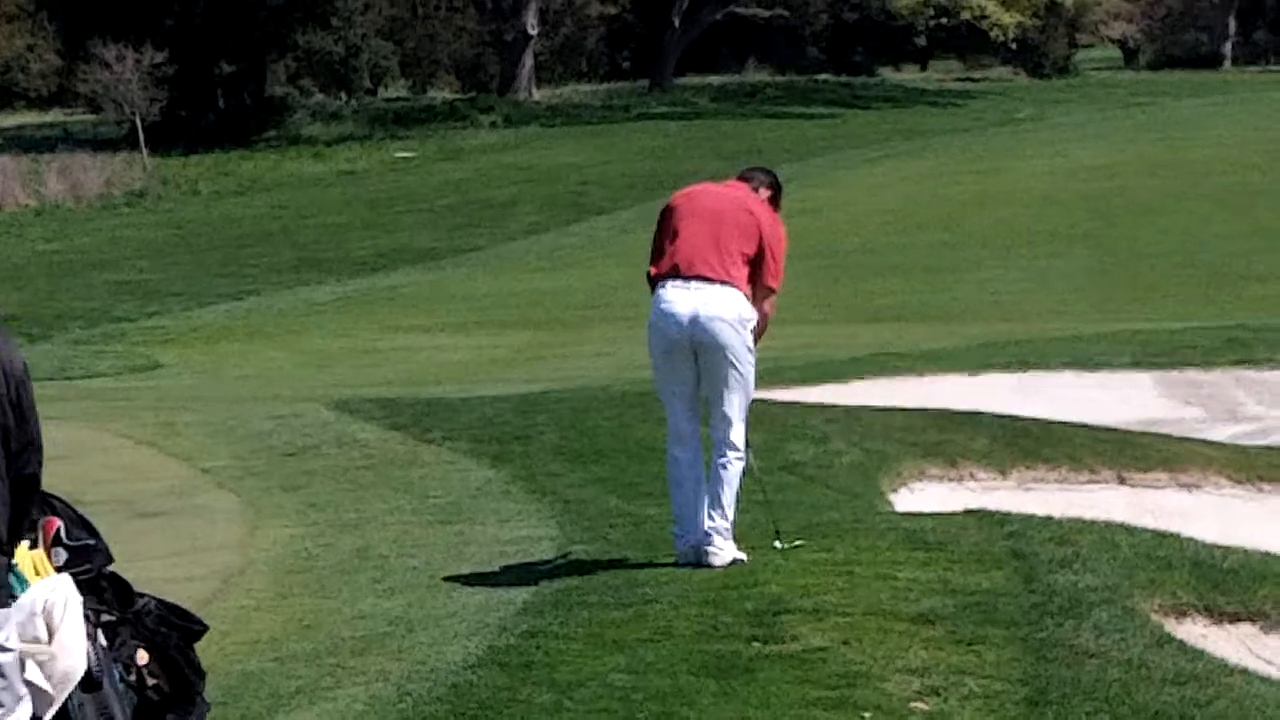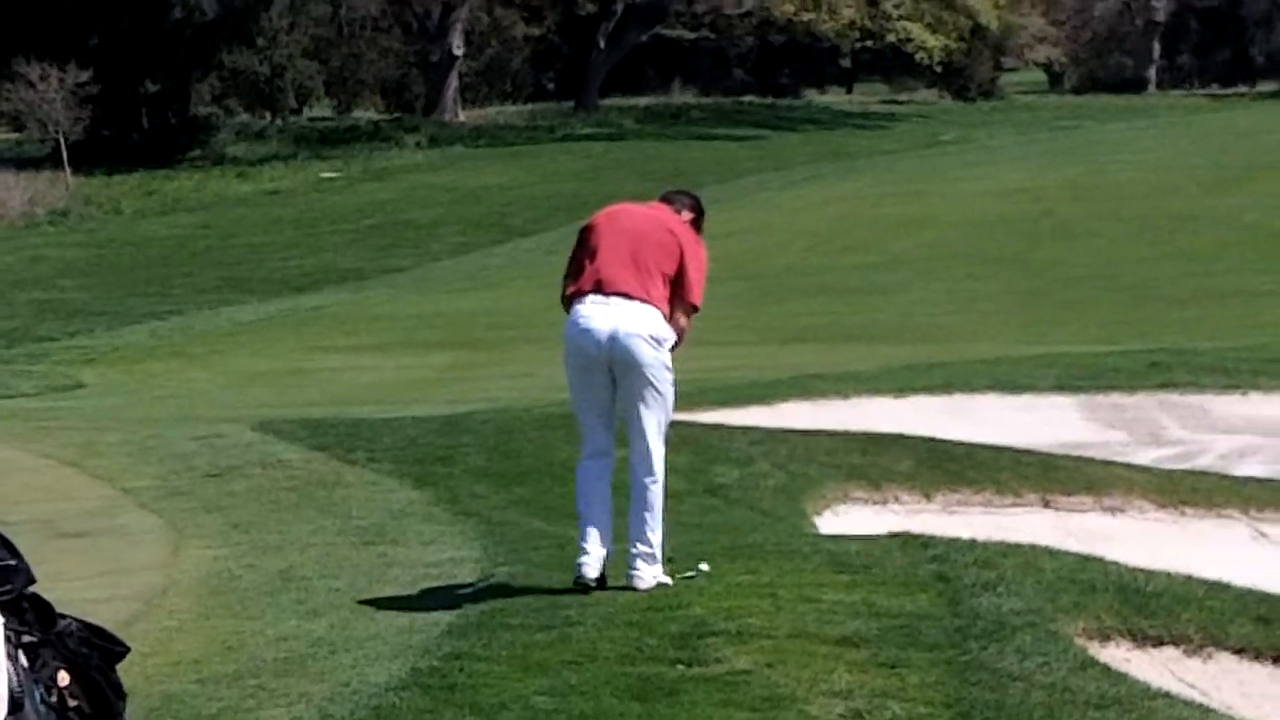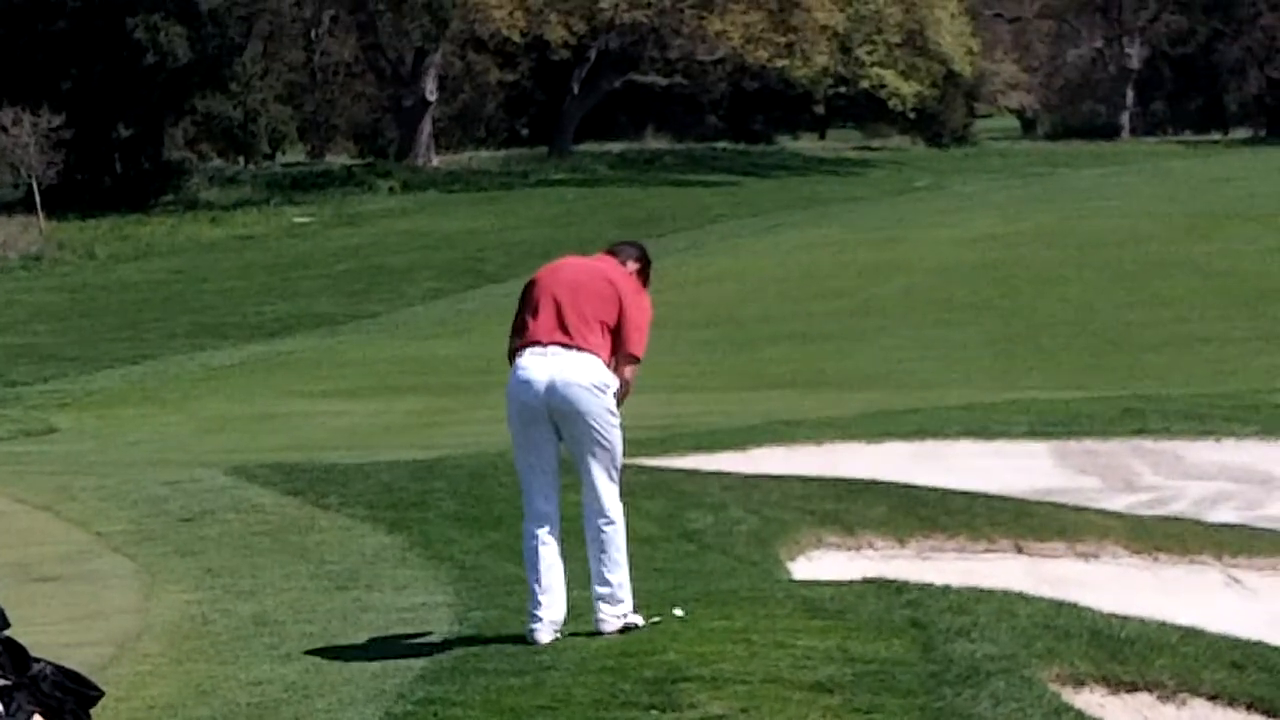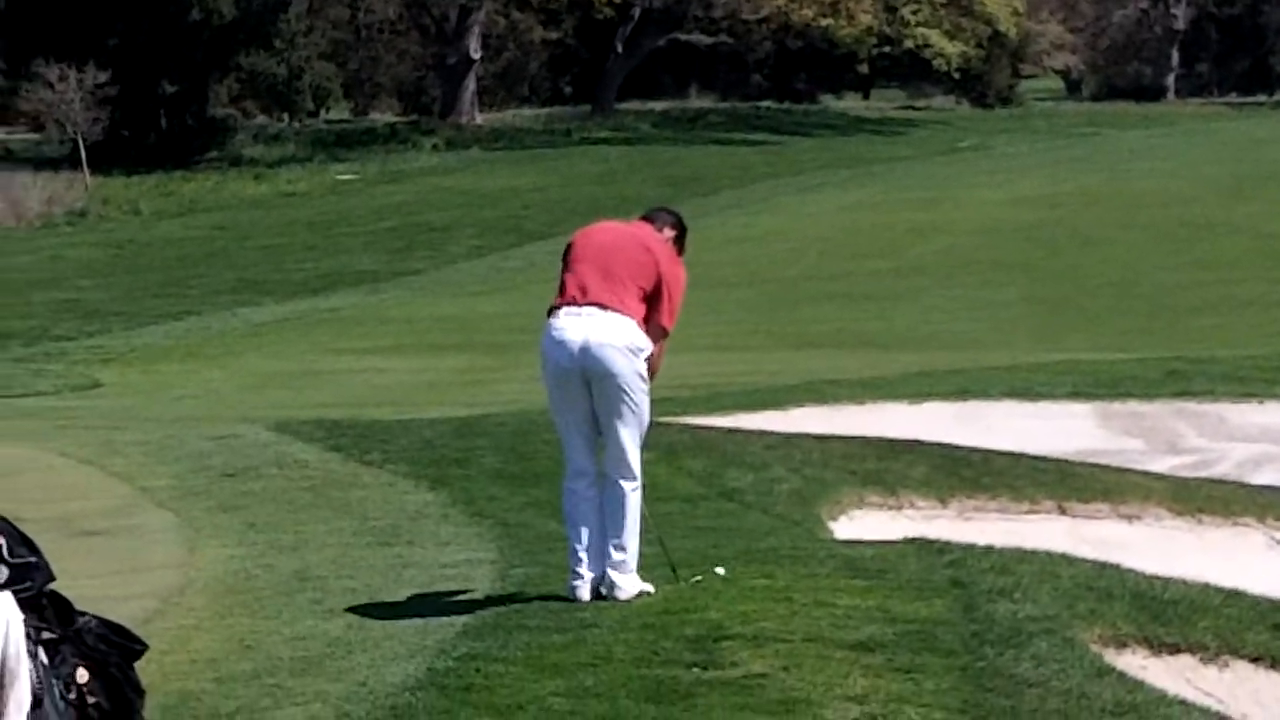
dt=0.4s
person 1, frame 1
left shoulder: (681, 199)
right shoulder: (766, 217)
left elbow: (655, 271)
right elbow: (764, 305)
right wrist: (747, 345)
left hip: (669, 306)
right hip: (724, 308)
left knee: (682, 436)
right knee: (729, 439)
left ankle: (688, 543)
right ankle: (718, 541)
person 1, frame 2
left shoulder: (603, 217)
right shoulder: (689, 239)
left elbow: (568, 292)
right elbow: (681, 320)
right wrist: (660, 349)
left hip: (585, 321)
right hip: (641, 326)
left knee: (595, 450)
right knee: (647, 459)
left ankle: (590, 558)
right ankle: (645, 568)
person 1, frame 3
left shoulder: (548, 271)
right shoulder: (631, 289)
left elbow: (514, 347)
right elbow: (625, 372)
right wrist: (607, 405)
left hip: (527, 374)
right hip: (583, 374)
left knee: (539, 510)
right knee: (603, 504)
left ankle: (544, 620)
right ankle: (613, 610)
person 1, frame 4
left shoulder: (587, 234)
right shoulder: (668, 260)
right elbow: (655, 344)
right wrist: (640, 390)
left hip: (560, 333)
right hip: (616, 337)
left knee: (579, 469)
right knee: (622, 471)
left ankle: (584, 577)
right ankle: (620, 578)
